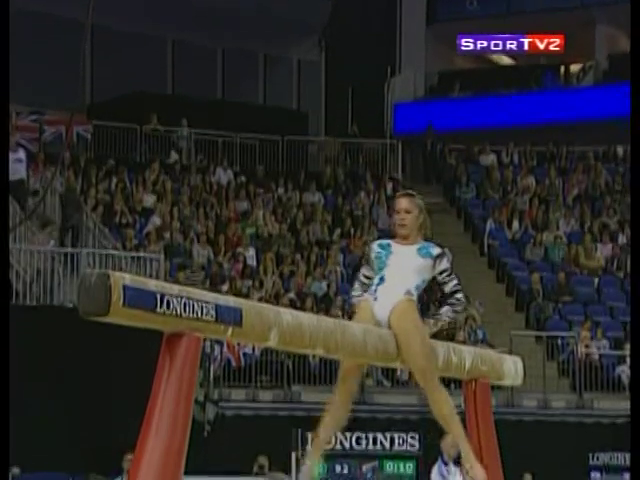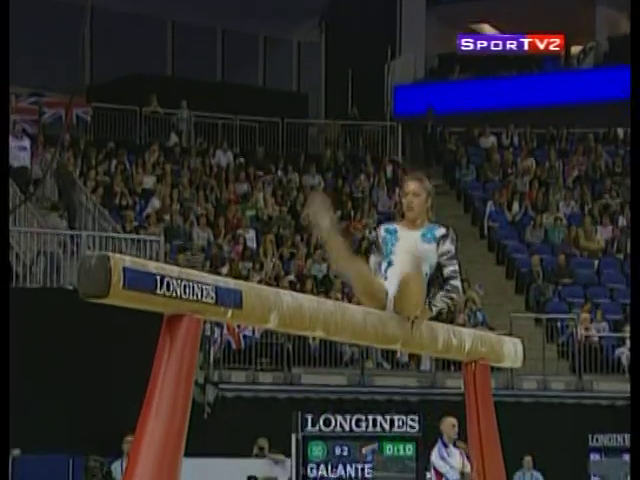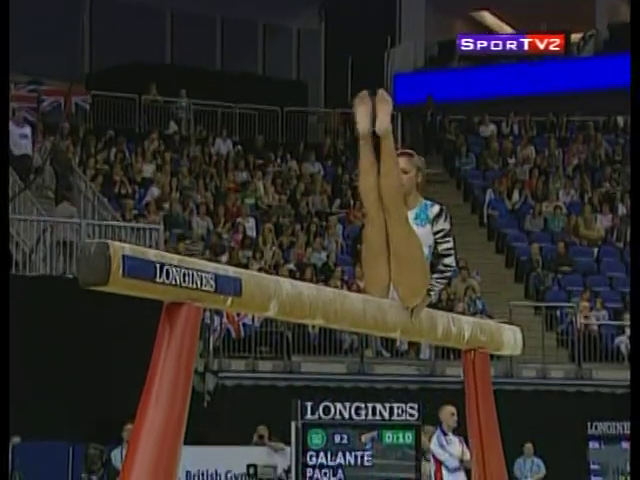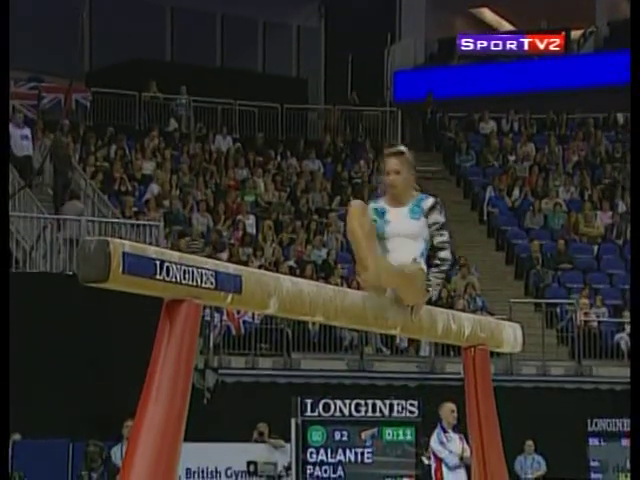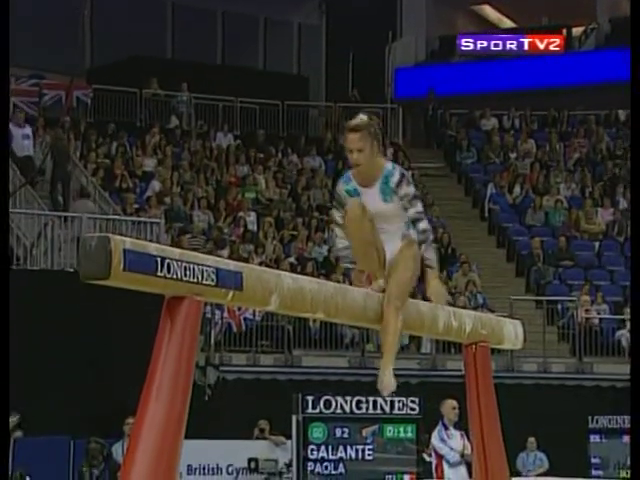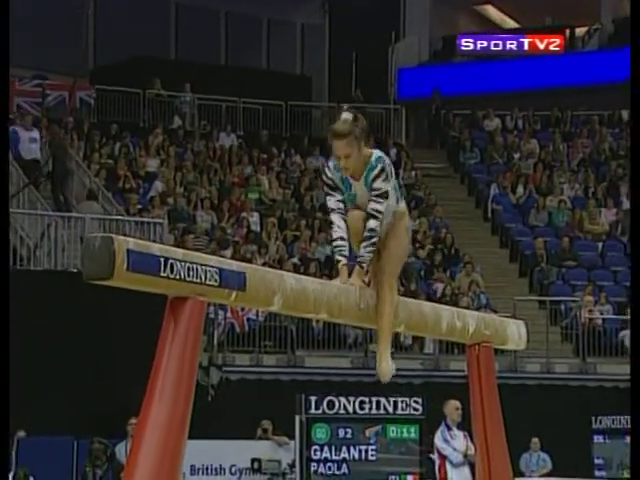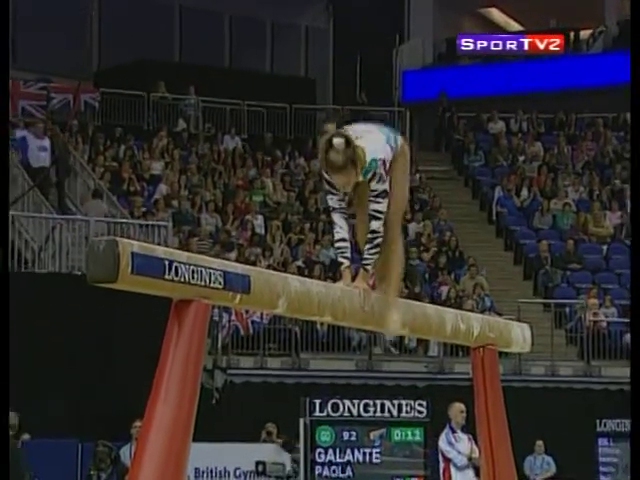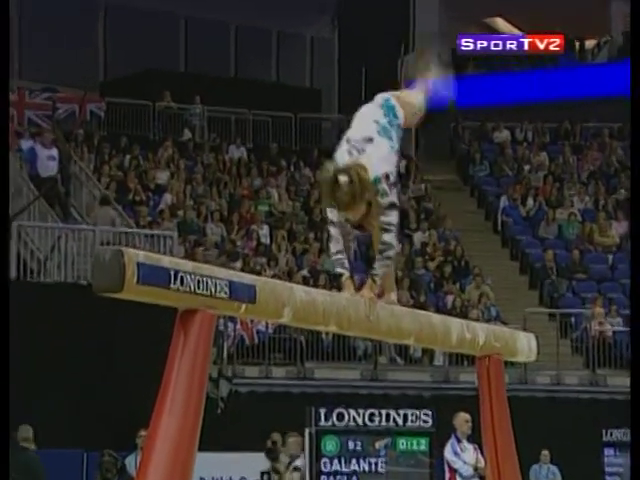
dt=0.3s
person 1, frame 1
left shoulder: (433, 252)
right shoulder: (379, 248)
left elbow: (456, 296)
right elbow: (360, 285)
right wrist: (357, 311)
left hip: (403, 307)
right hip: (371, 307)
left knee: (428, 382)
right knee: (346, 381)
left ankle: (468, 456)
person 1, frame 2
left shoulder: (441, 235)
right shoulder: (386, 231)
left elbow: (454, 284)
left wrist: (431, 309)
left hip: (406, 299)
right hip: (379, 296)
left knee: (411, 277)
right knee: (349, 267)
person 1, frame 3
left shoulder: (434, 212)
right shoulder: (391, 208)
left elbow: (448, 259)
left wrist: (428, 293)
left hip: (412, 289)
right hip: (380, 288)
left knee: (393, 211)
right knee: (372, 206)
person 1, frame 4
left shoulder: (428, 205)
right shoulder: (375, 208)
left elbow: (444, 254)
left wrist: (427, 291)
left hip: (411, 283)
right hip: (379, 285)
right ankle: (376, 273)
person 1, frame 5
left shoulder: (396, 176)
right shoulder: (345, 185)
left elbow: (421, 225)
right elbow: (342, 232)
left wrist: (432, 275)
right wrist: (359, 273)
left hip: (403, 250)
right hip: (374, 254)
left knee: (393, 299)
right knee: (353, 209)
left ankle: (386, 368)
right ankle: (376, 278)
person 1, frame 6
left shoulder: (380, 165)
right shoulder: (332, 170)
left elbow: (376, 220)
right elbow: (336, 218)
left wrist: (359, 271)
right wrist: (342, 267)
left hip: (394, 221)
right hip: (364, 226)
left knee: (386, 280)
right knee: (353, 219)
left ankle: (384, 353)
right ankle: (372, 274)
person 1, frame 7
left shoulder: (375, 161)
right shoulder: (331, 168)
left elbow: (378, 223)
right elbow: (338, 220)
left wrist: (363, 275)
right wrist: (345, 269)
left hip: (394, 153)
left knee: (391, 232)
right knee: (364, 220)
right ankle: (382, 286)
person 1, frame 8
left shoulder: (381, 175)
right shoulder: (339, 178)
left elbow: (389, 234)
right elbow: (336, 233)
left wrist: (373, 283)
right wrist: (346, 282)
right knee: (373, 217)
left ankle: (432, 81)
